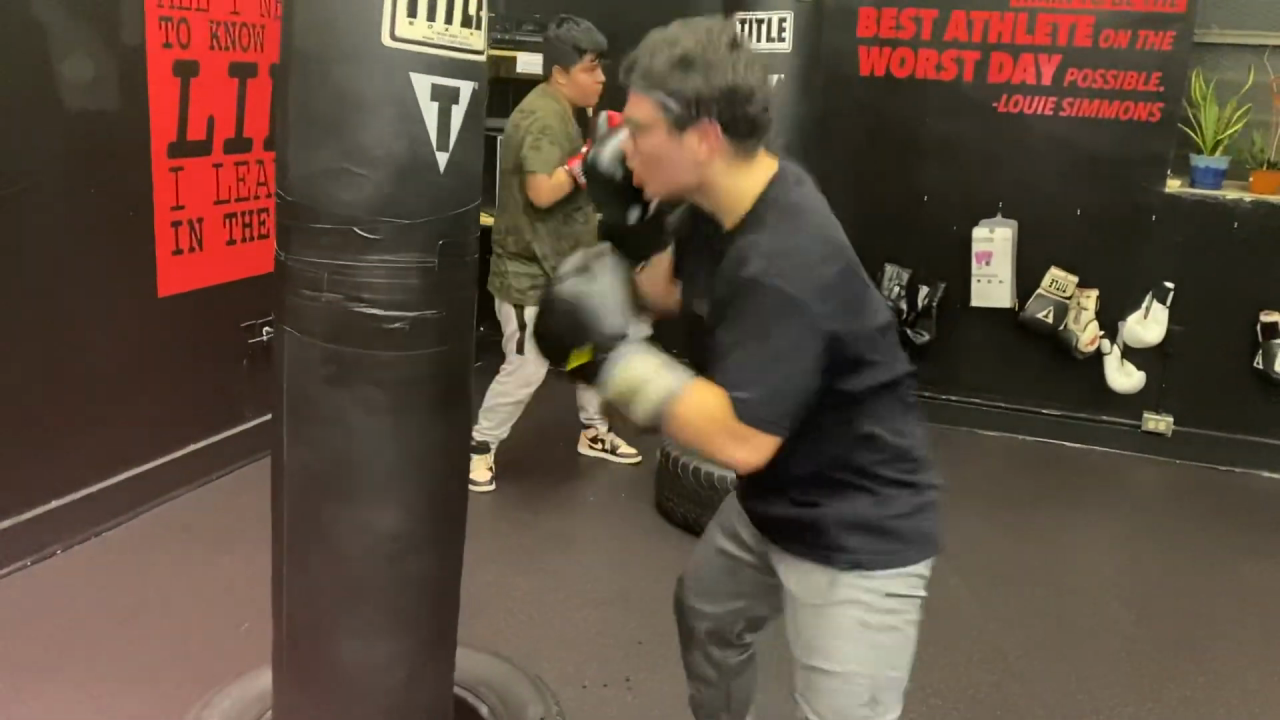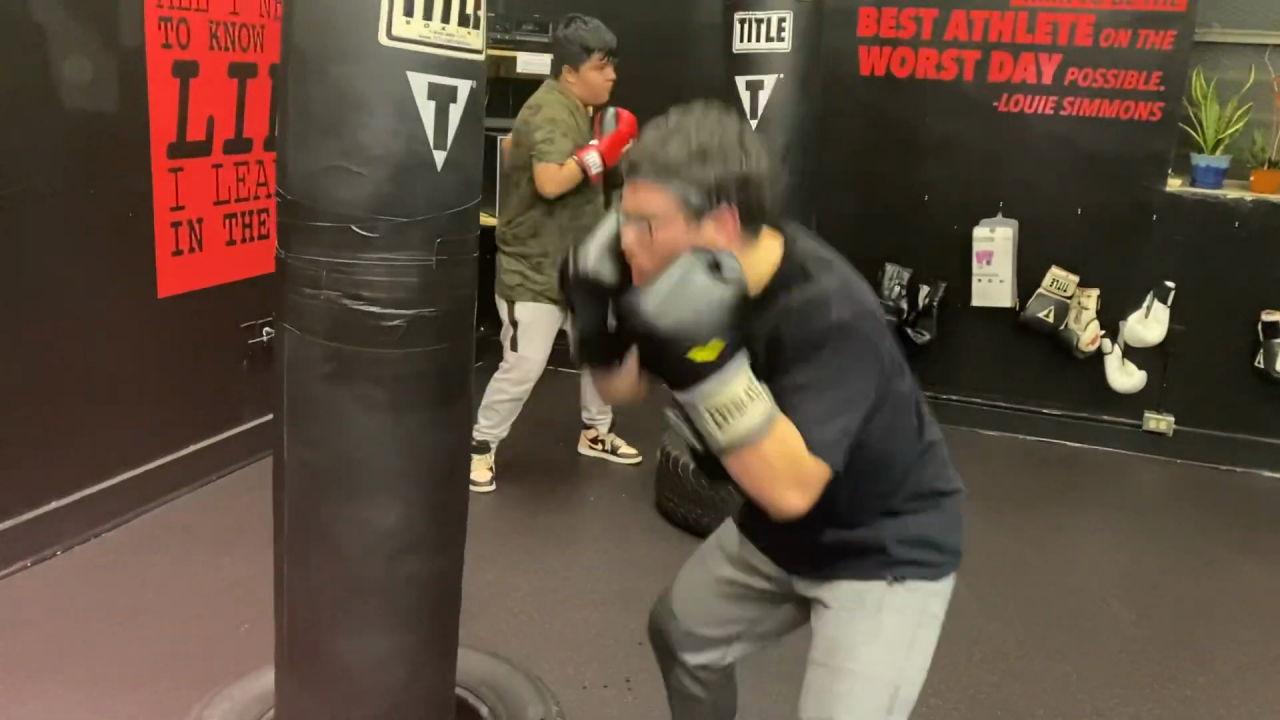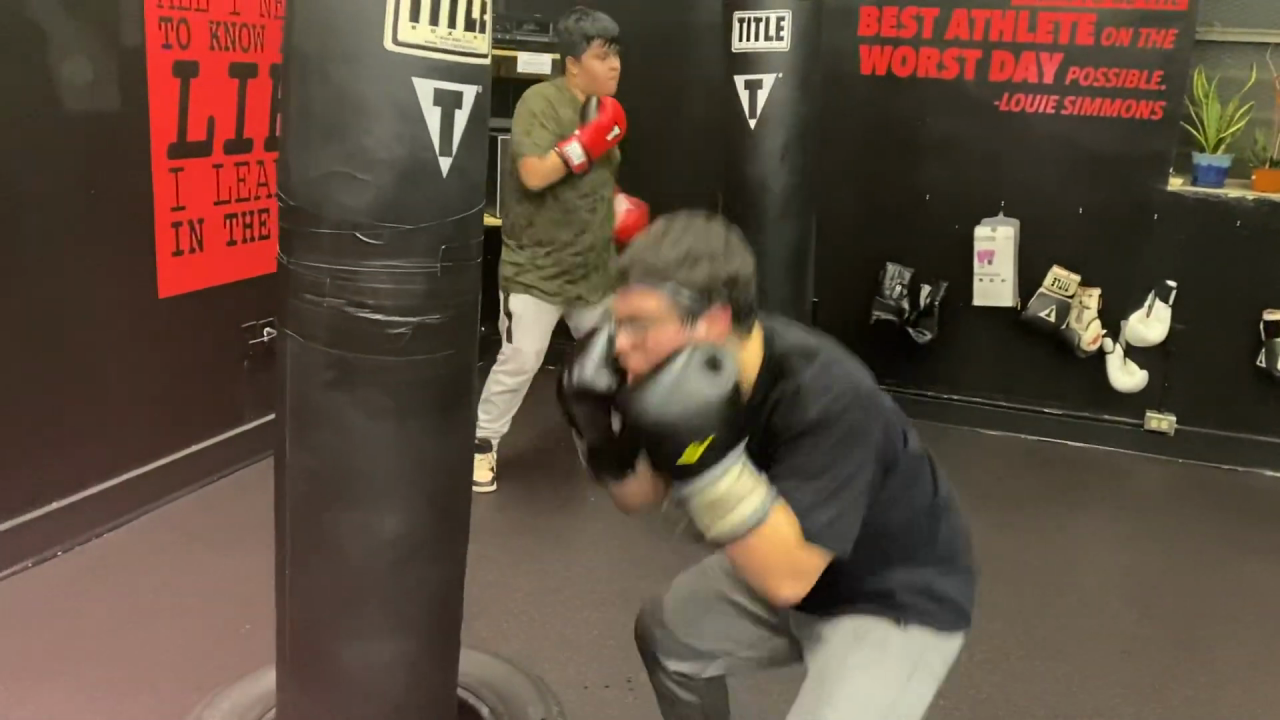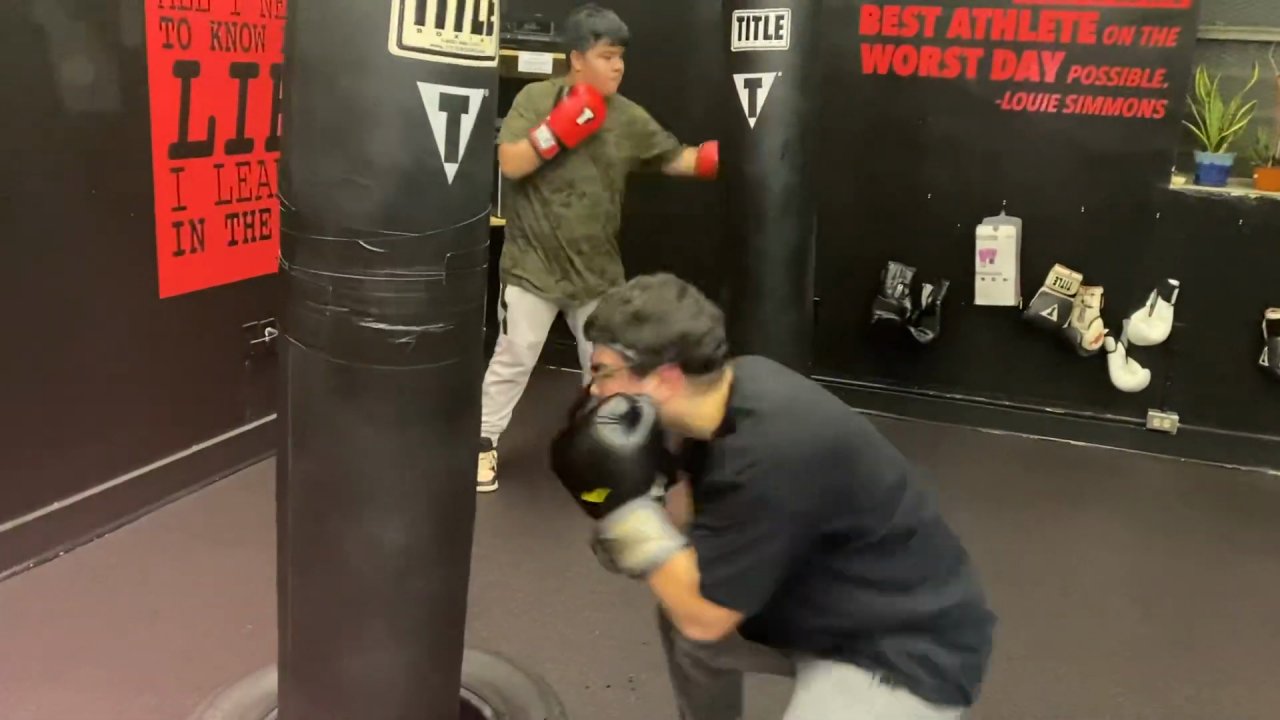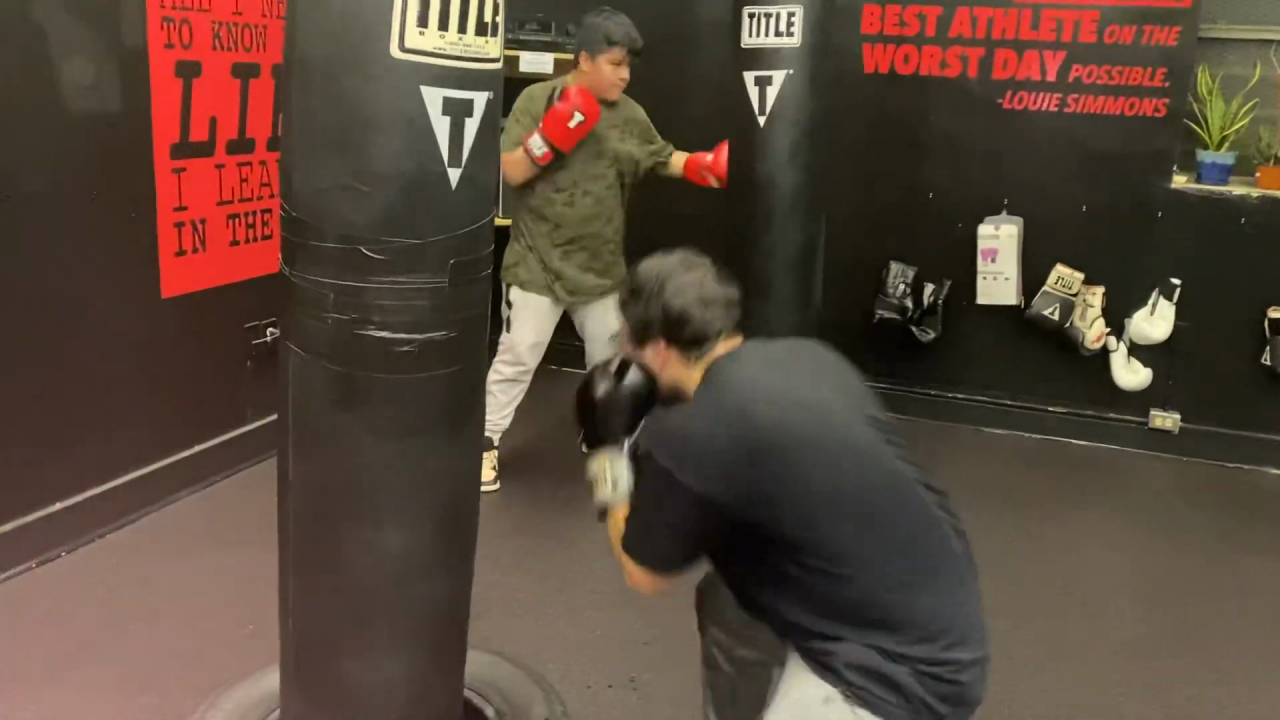
dt=0.1s
person 1, frame 1
left shoulder: (779, 267)
right shoulder: (759, 183)
left elbow: (742, 443)
right elbow: (664, 285)
left wrist: (614, 356)
left hip: (860, 525)
right hip: (775, 500)
right knee: (709, 610)
person 1, frame 2
left shoulder: (830, 314)
right shoulder: (720, 270)
left elbow: (787, 487)
right elbow: (624, 384)
left wrist: (708, 362)
right wrist: (598, 316)
left hip: (888, 552)
right knee: (681, 632)
person 1, frame 3
left shoulder: (826, 399)
right shoulder: (697, 371)
left elbow: (787, 576)
right elbow: (638, 492)
left wrist: (702, 452)
right wrist: (603, 435)
left hip: (899, 605)
right knee: (667, 637)
person 1, frame 4
left shoulder: (762, 455)
right shoulder: (743, 385)
left elbow: (703, 614)
right elbow: (686, 520)
left wrist: (620, 500)
right wrist: (613, 488)
left hip: (909, 654)
right knee: (684, 632)
person 1, frame 5
left shoulder: (691, 439)
right shoulder: (807, 357)
left elbow: (647, 572)
left wrist: (609, 450)
left hip: (899, 667)
right knee: (723, 603)
person 2, frame 1
left shoulder: (560, 112)
right shoulder: (541, 117)
right elbow: (542, 192)
right wrist: (590, 159)
right hip: (531, 275)
right knee: (525, 371)
left ankle: (594, 431)
right ankle: (480, 445)
person 2, frame 2
left shoulder: (571, 108)
right shoulder: (550, 112)
right elbow: (550, 183)
right wrist: (604, 150)
right hip: (531, 273)
right knee: (522, 368)
left ankle: (595, 431)
right ankle: (481, 445)
person 2, frame 3
left shoulder: (596, 107)
right shoulder: (548, 102)
right elbow: (534, 175)
left wrist: (616, 203)
right wrist: (590, 140)
left hip: (590, 267)
right hip: (533, 268)
right knee: (520, 364)
right ankle: (483, 445)
person 2, frame 4
left shoulder: (626, 113)
right shoulder: (537, 98)
left elbow: (675, 159)
right elbow: (510, 165)
left wrist: (713, 159)
right wrist: (560, 127)
left hip: (596, 264)
right hip: (533, 262)
right knee: (514, 357)
right ankle: (484, 443)
person 2, frame 5
left shoulder: (628, 113)
right shoulder: (537, 99)
left elbow: (665, 161)
right elbow: (511, 171)
left wrist: (709, 165)
right wrist: (553, 131)
left hip: (603, 264)
right hip: (539, 260)
left knee: (610, 352)
right knee: (517, 354)
right ankle: (486, 443)
